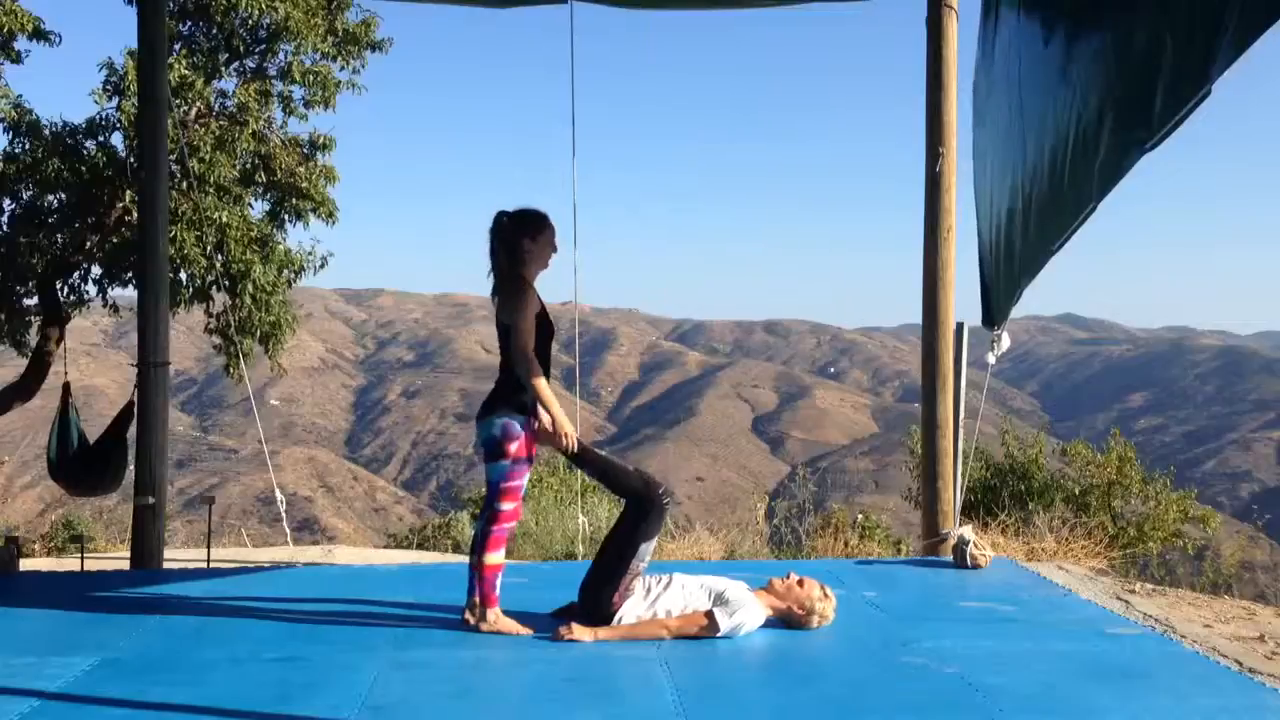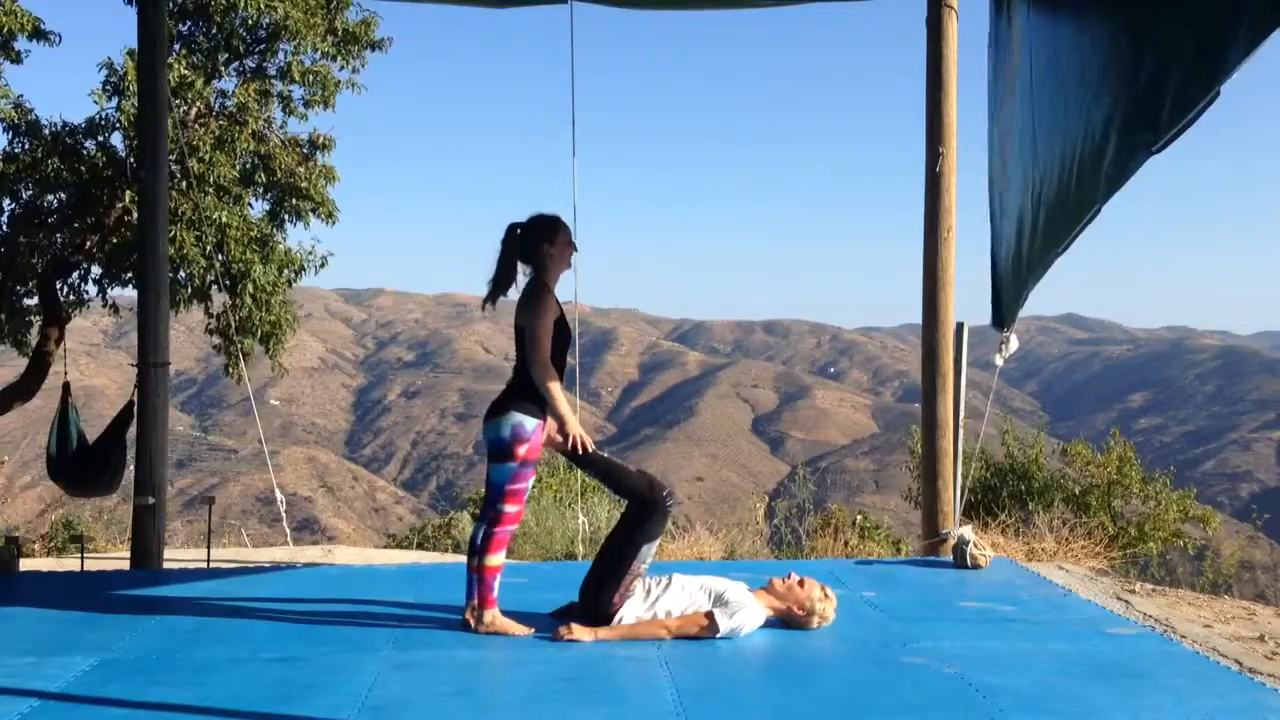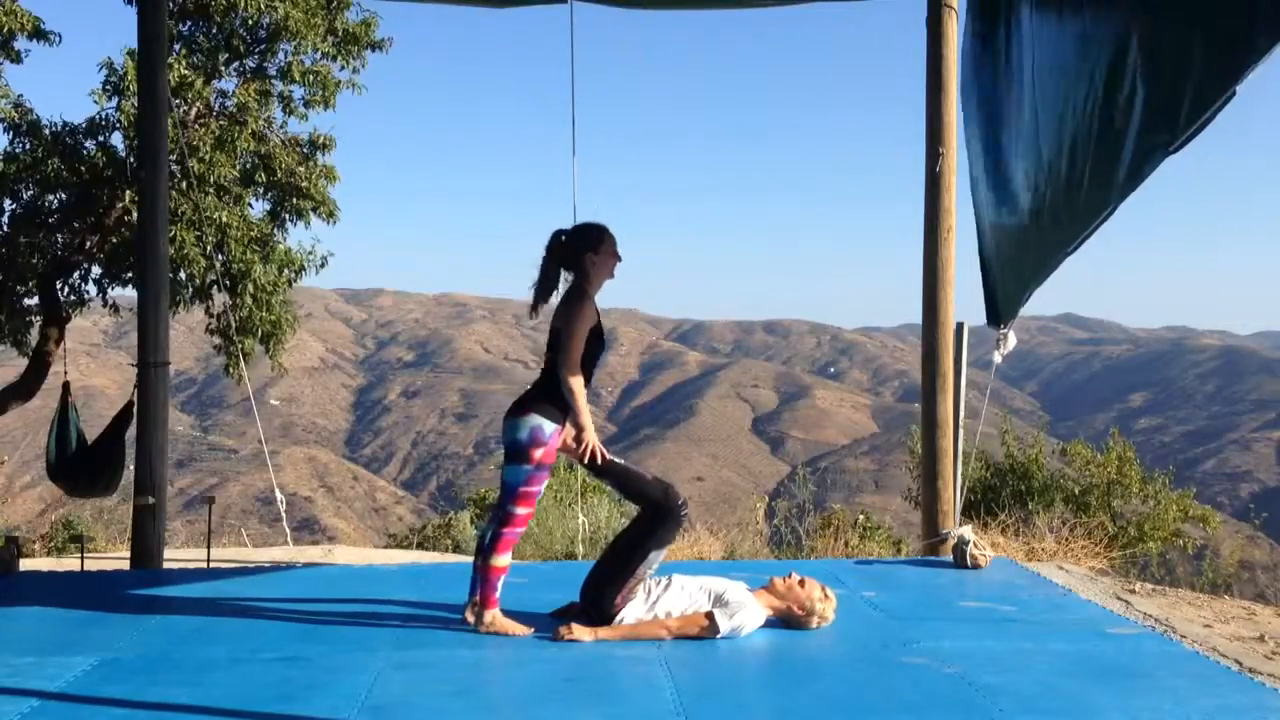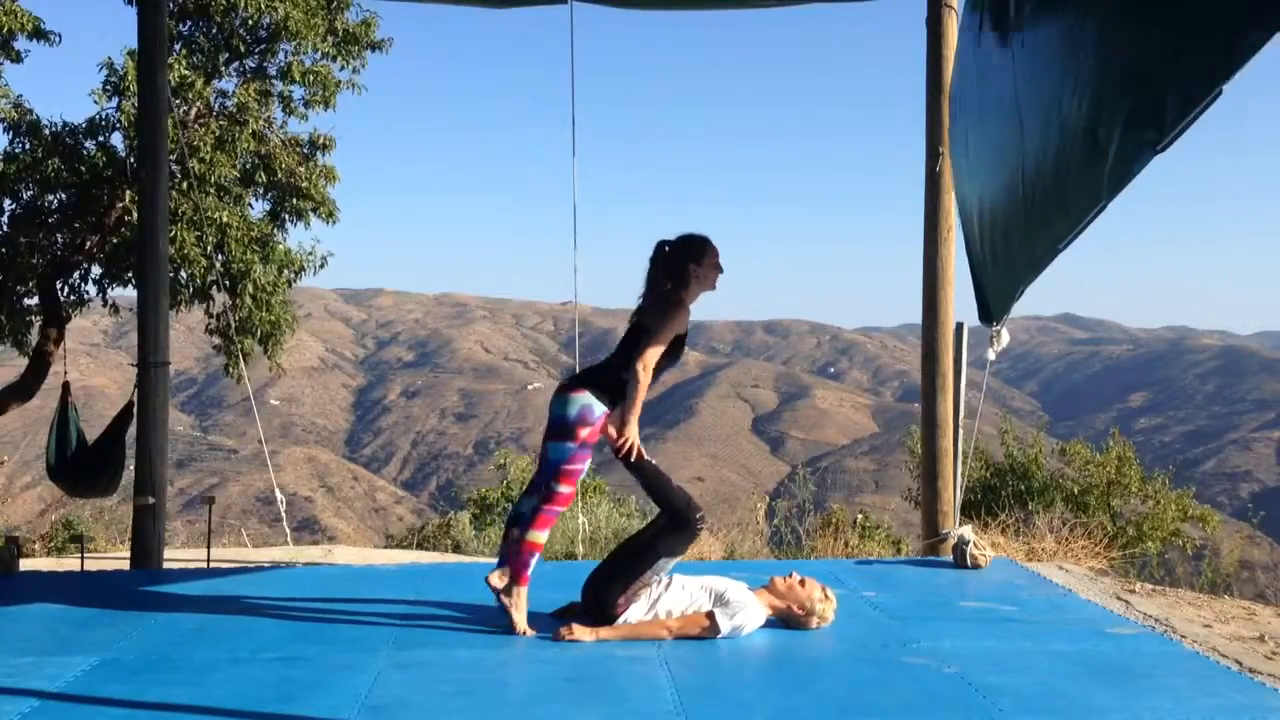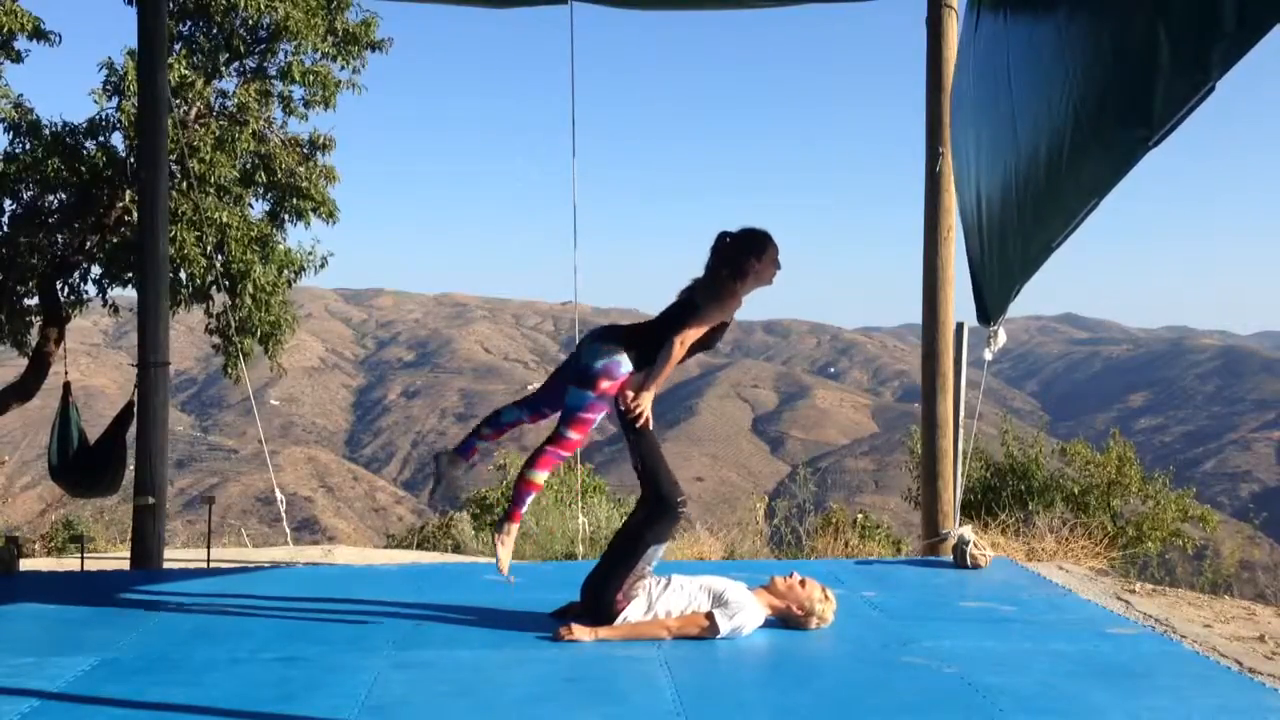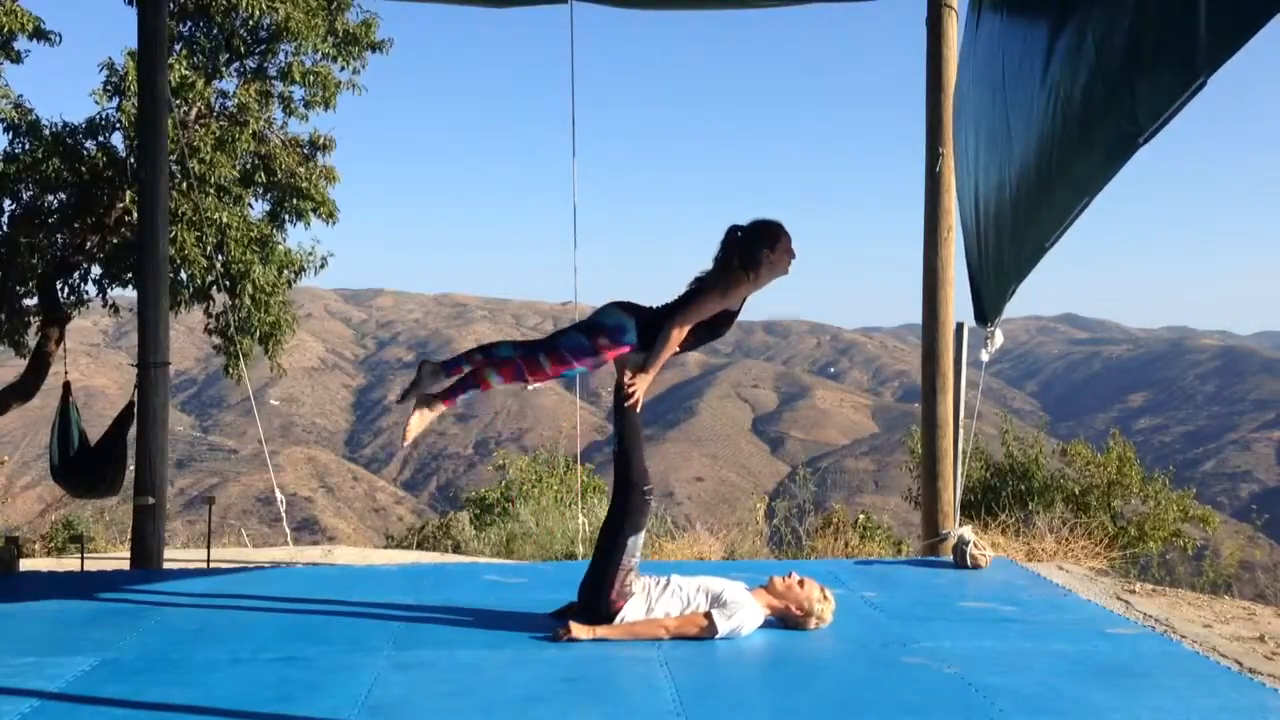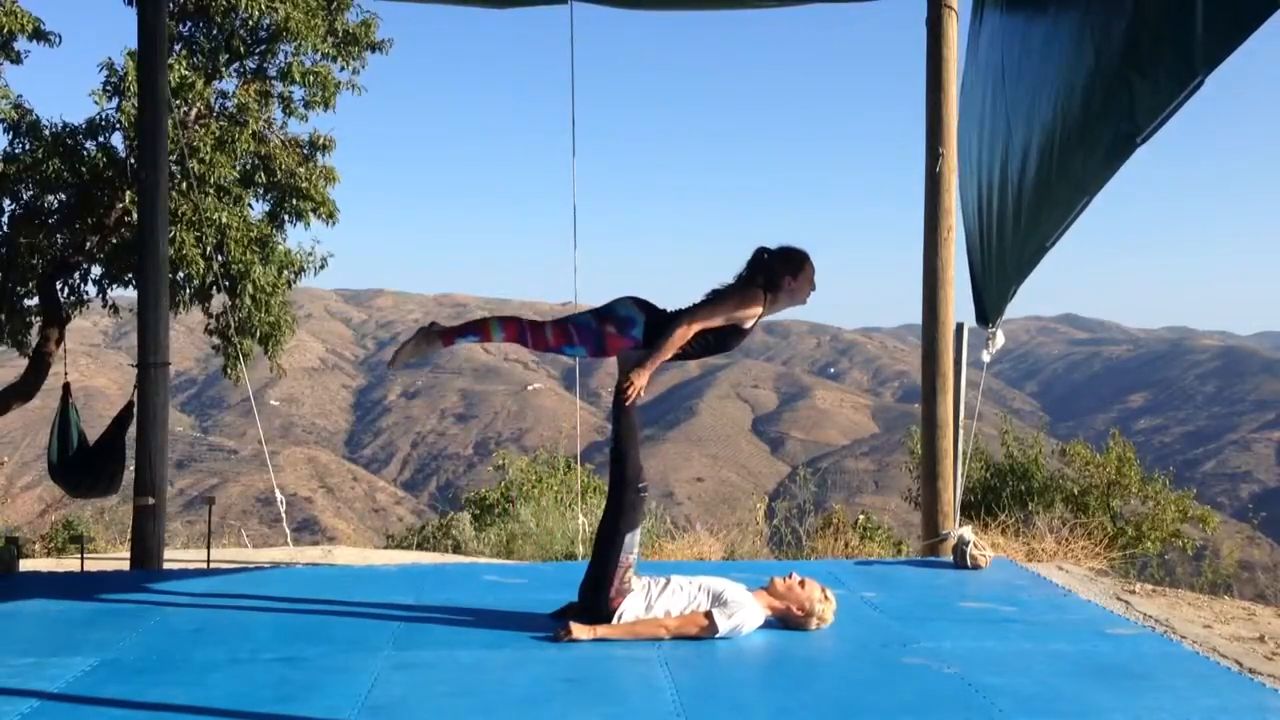
dt=0.5s
person 1, frame 1
left shoulder: (515, 291)
right shoulder: (521, 291)
right elbow: (527, 365)
left wrist: (543, 413)
right wrist: (556, 414)
left hip: (512, 412)
right hip: (513, 417)
left knee: (495, 512)
right knee: (503, 515)
left ankle: (481, 603)
right ankle: (487, 613)
person 1, frame 2
left shoulder: (539, 295)
right shoulder: (542, 296)
right elbow: (540, 365)
left wrist: (551, 419)
right wrist: (568, 418)
left hip: (514, 414)
right hip: (519, 418)
left knee: (494, 514)
right knee: (505, 517)
left ankle: (475, 606)
right ankle: (487, 613)
person 1, frame 3
left shoulder: (576, 300)
right shoulder: (582, 303)
right elbow: (569, 371)
left wrist: (569, 423)
right wrist: (586, 427)
left hip: (534, 416)
right hip: (538, 421)
left knee: (505, 513)
right knee: (514, 517)
left ankle: (476, 604)
right ankle: (487, 613)
person 1, frame 4
left shoulder: (663, 302)
right shoulder: (678, 310)
right elbow: (642, 366)
left wrist: (618, 414)
right wrist: (630, 422)
left hip: (580, 395)
right hip: (587, 403)
left knee: (542, 487)
right knee: (556, 497)
left ankle: (504, 572)
right ankle: (517, 589)
person 1, frame 5
left shoulder: (717, 287)
right shoulder: (730, 298)
right elbow: (680, 342)
left wrist: (640, 378)
right wrist: (648, 389)
left hip: (608, 346)
right hip: (613, 359)
left knee: (533, 407)
right knee: (562, 442)
left ankle: (455, 457)
right ankle: (508, 526)
person 1, frame 6
left shoulder: (731, 278)
right shoulder: (737, 286)
right elbow: (679, 324)
left wrist: (643, 362)
right wrist: (648, 375)
left hip: (623, 323)
right hip: (621, 331)
left knee: (529, 353)
right knee: (533, 366)
left ankle: (439, 370)
right ankle: (435, 404)
person 1, frame 7
left shoulder: (748, 300)
right shoulder: (751, 305)
right elbow: (687, 326)
left wrist: (643, 364)
right wrist: (645, 369)
left hip: (634, 327)
right hip: (631, 328)
left knee: (539, 335)
right knee: (536, 334)
left ankle: (441, 334)
right ankle: (439, 338)
person 2, frame 1
left shoulder: (746, 615)
right shoulder: (745, 595)
left elbow: (670, 628)
left wrist: (596, 633)
left hip: (613, 606)
right hip: (616, 603)
left knee: (652, 496)
person 2, frame 2
left shoulder: (746, 615)
right shoulder: (744, 597)
left elbow: (670, 628)
left wrist: (595, 633)
left hip: (613, 608)
right hip: (614, 602)
left knee: (655, 497)
person 2, frame 3
left shoulder: (746, 616)
right shoulder: (743, 595)
left elbow: (670, 629)
left wrist: (596, 633)
left hip: (614, 606)
right hip: (613, 603)
left knee: (669, 505)
person 2, frame 4
left shoulder: (746, 616)
right shoulder: (744, 597)
left elbow: (671, 628)
left wrist: (596, 633)
left hip: (615, 606)
right hip: (614, 599)
left knee: (687, 520)
person 2, frame 5
left shoulder: (745, 616)
right shoulder: (742, 596)
left elbow: (670, 629)
left wrist: (595, 633)
left hip: (615, 608)
right hip: (616, 605)
left knee: (669, 504)
person 2, frame 6
left shoulder: (744, 616)
right shoulder: (741, 596)
left elbow: (668, 628)
left wrist: (593, 632)
left hip: (612, 608)
right hip: (615, 602)
left knee: (636, 494)
left ankle: (627, 392)
person 2, frame 7
left shoulder: (745, 615)
right shoulder: (742, 597)
left elbow: (667, 627)
left wrist: (594, 630)
left hip: (613, 605)
right hip: (618, 603)
left knee: (631, 494)
